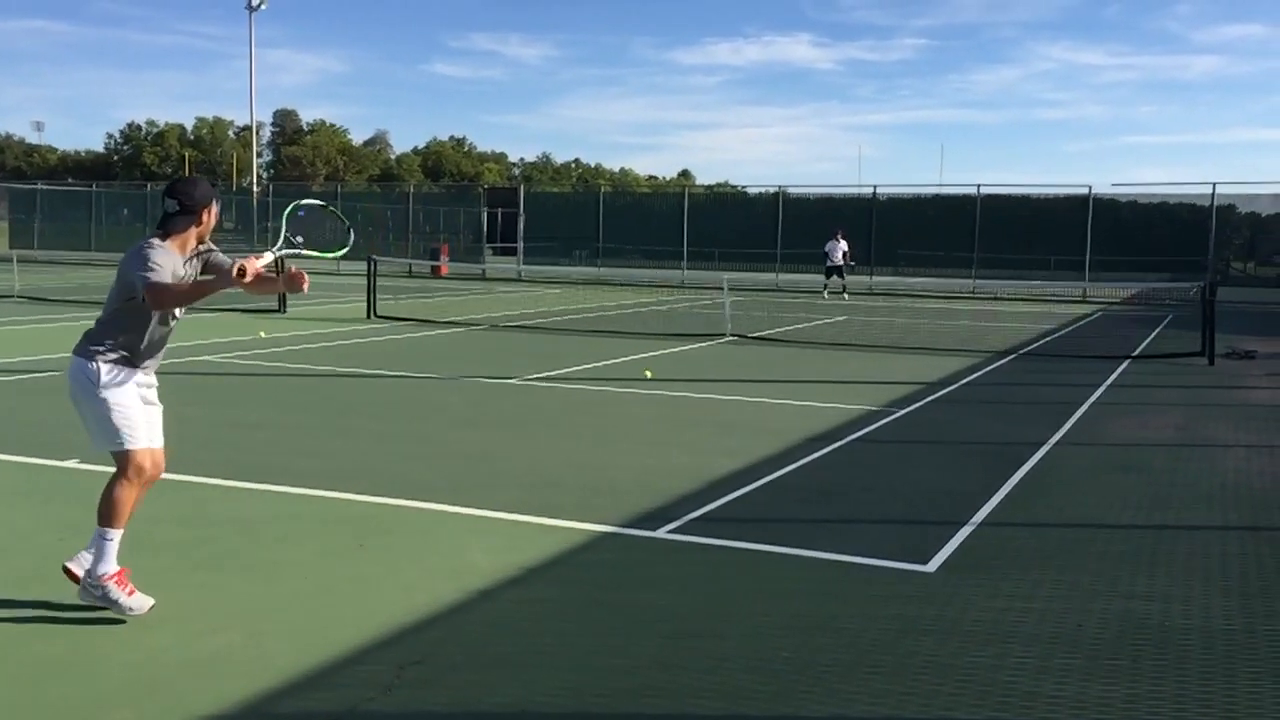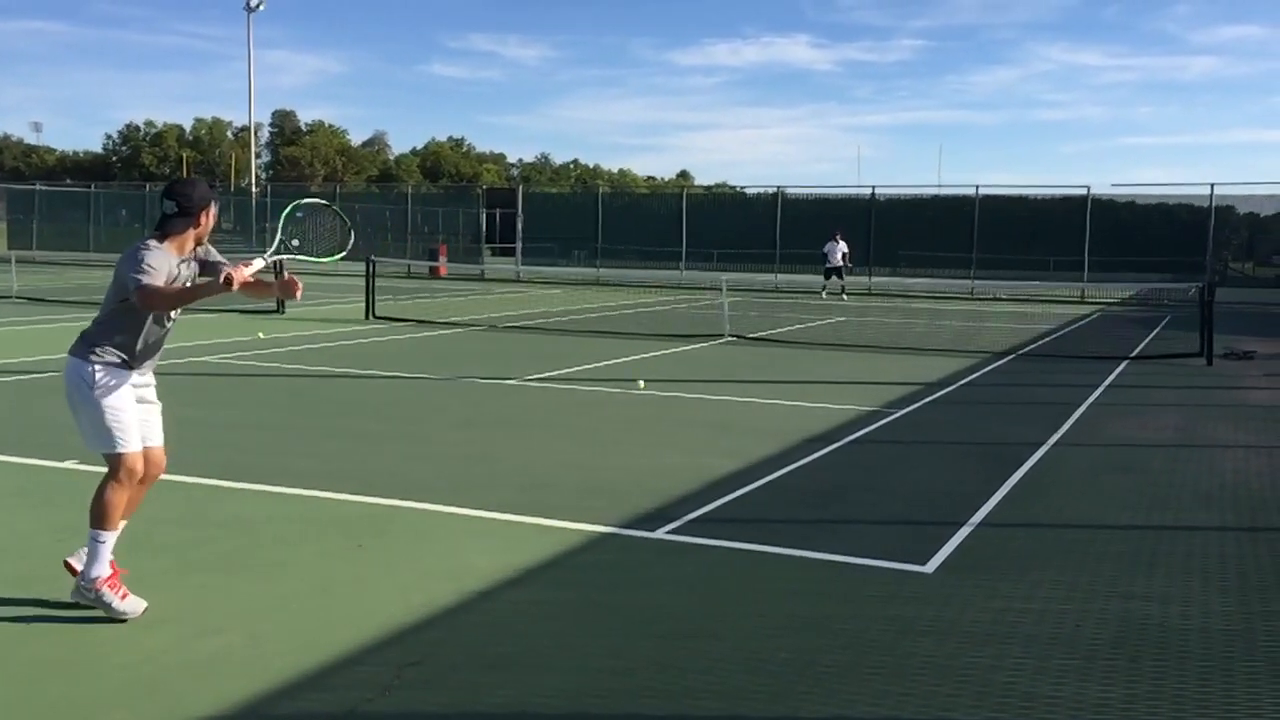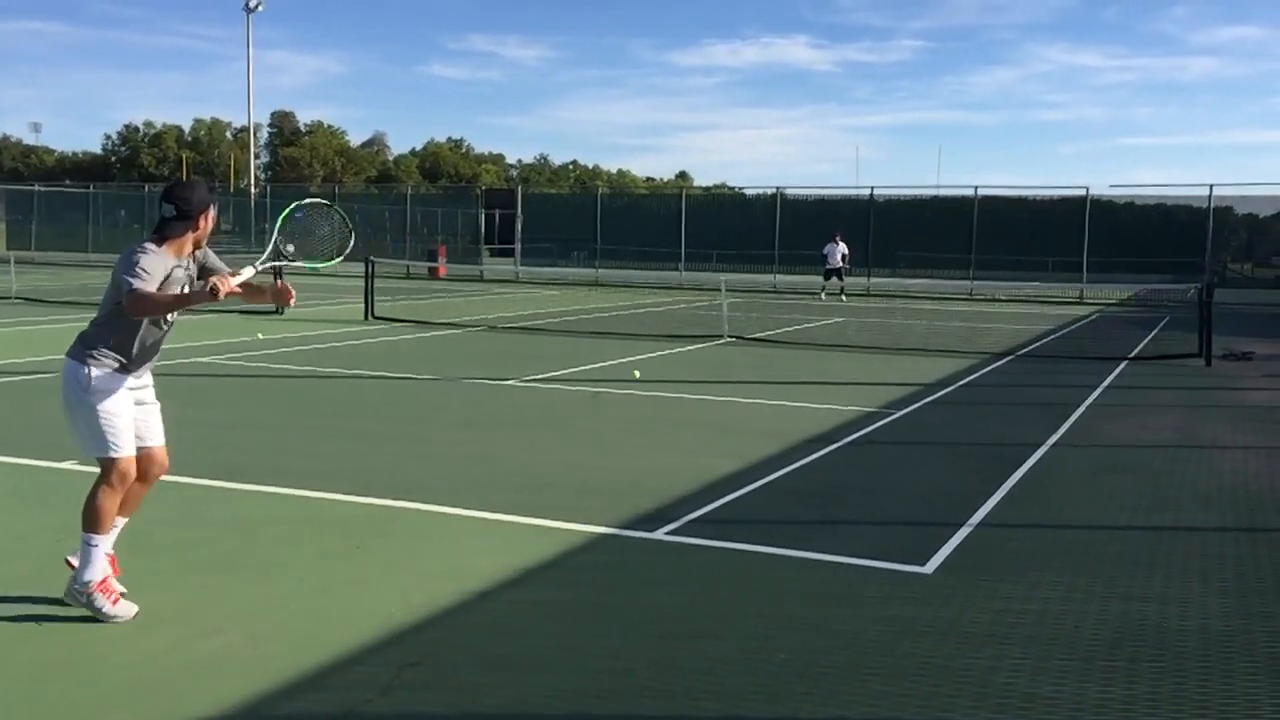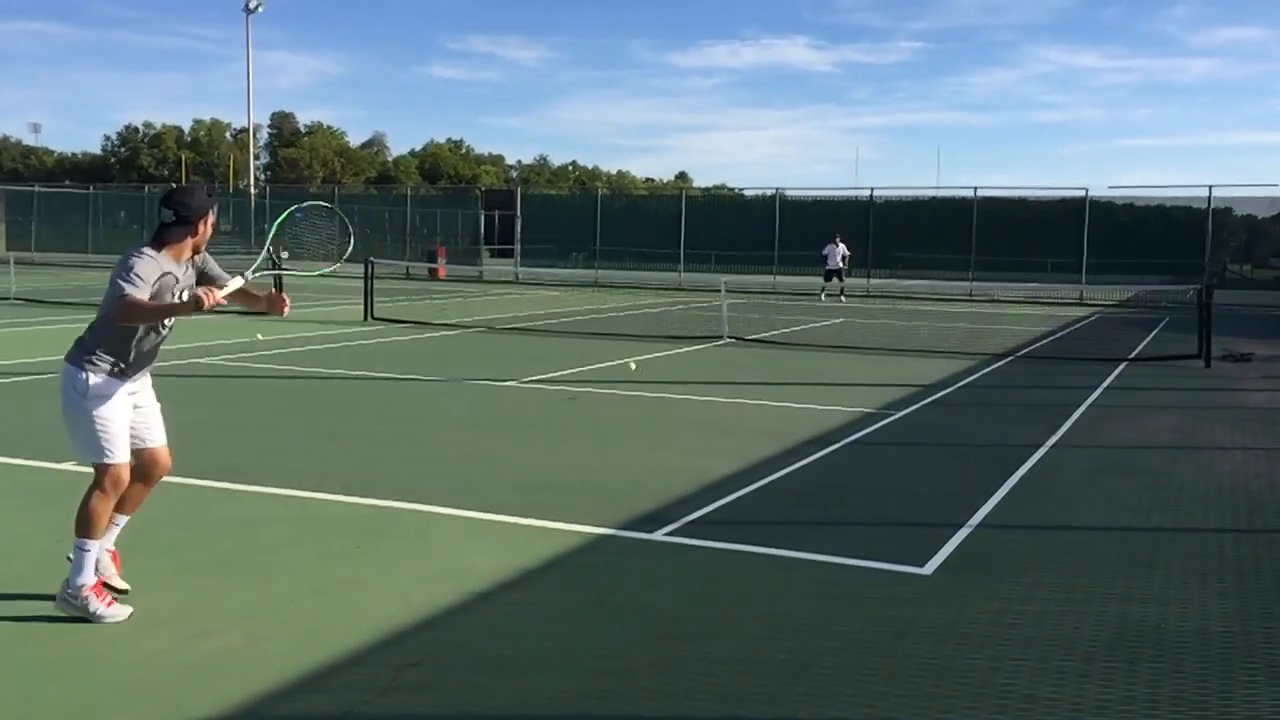
dt=0.2s
person 1, frame 1
left shoulder: (199, 252)
right shoulder: (150, 255)
left elbow: (246, 280)
right elbow: (161, 298)
left wrist: (283, 283)
right wrist: (223, 282)
left hip: (136, 373)
right hip: (102, 370)
left knee: (151, 468)
right knee: (135, 466)
left ankle: (90, 560)
right ankle: (102, 575)
person 1, frame 2
left shoulder: (198, 252)
right shoulder: (147, 256)
left elbow: (244, 282)
right elbow: (149, 300)
left wrist: (277, 288)
right wrist: (212, 288)
left hip: (135, 373)
right hip: (97, 371)
left knee: (152, 466)
right knee: (127, 468)
left ankle: (91, 558)
right ankle: (94, 578)
person 1, frame 3
left shoulder: (196, 256)
right shoulder: (144, 259)
left elbow: (239, 287)
right elbow: (138, 305)
left wrist: (271, 293)
right wrist: (198, 296)
left hip: (134, 375)
right hip: (95, 372)
left knee: (153, 464)
right knee: (120, 471)
left ankle: (95, 555)
right ankle: (86, 581)
person 1, frame 4
left shoulder: (195, 261)
right shoulder: (142, 264)
left elbow: (235, 292)
right elbow: (125, 312)
left wrist: (266, 301)
right wrist: (185, 306)
left hip: (133, 378)
right hip: (94, 377)
left knee: (155, 464)
right knee: (114, 476)
left ankle: (100, 550)
right ankle: (78, 587)
